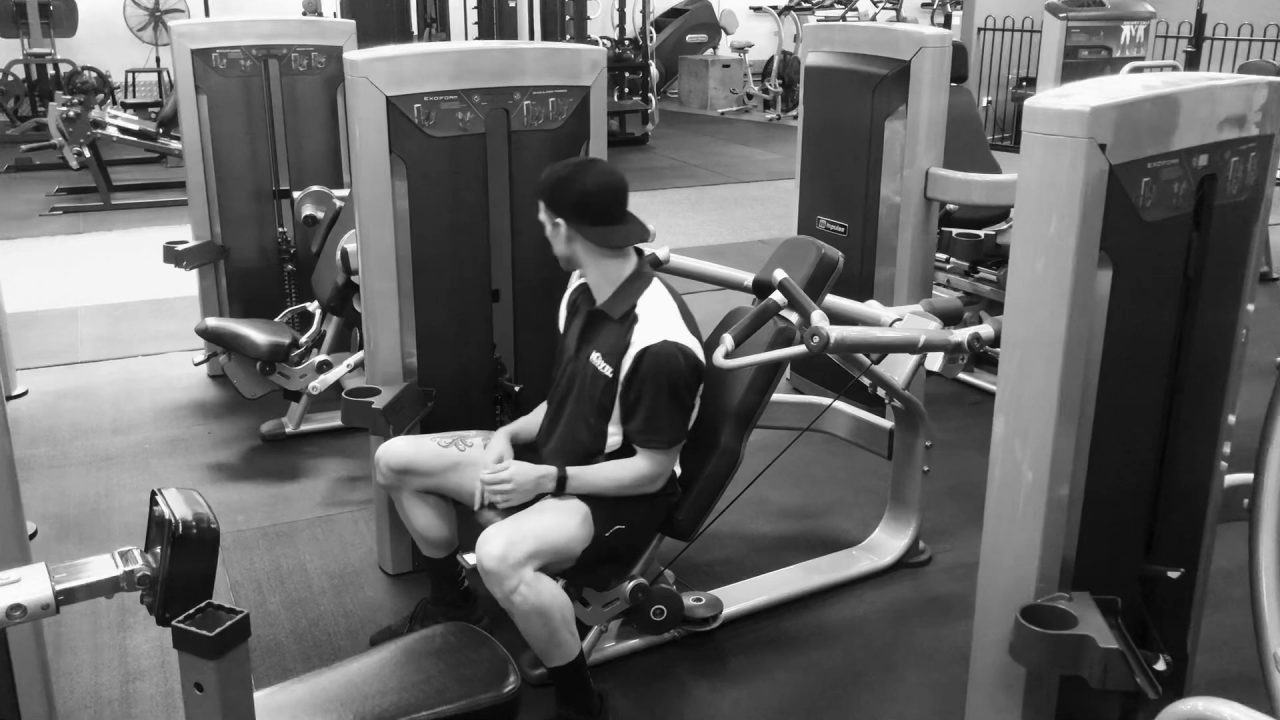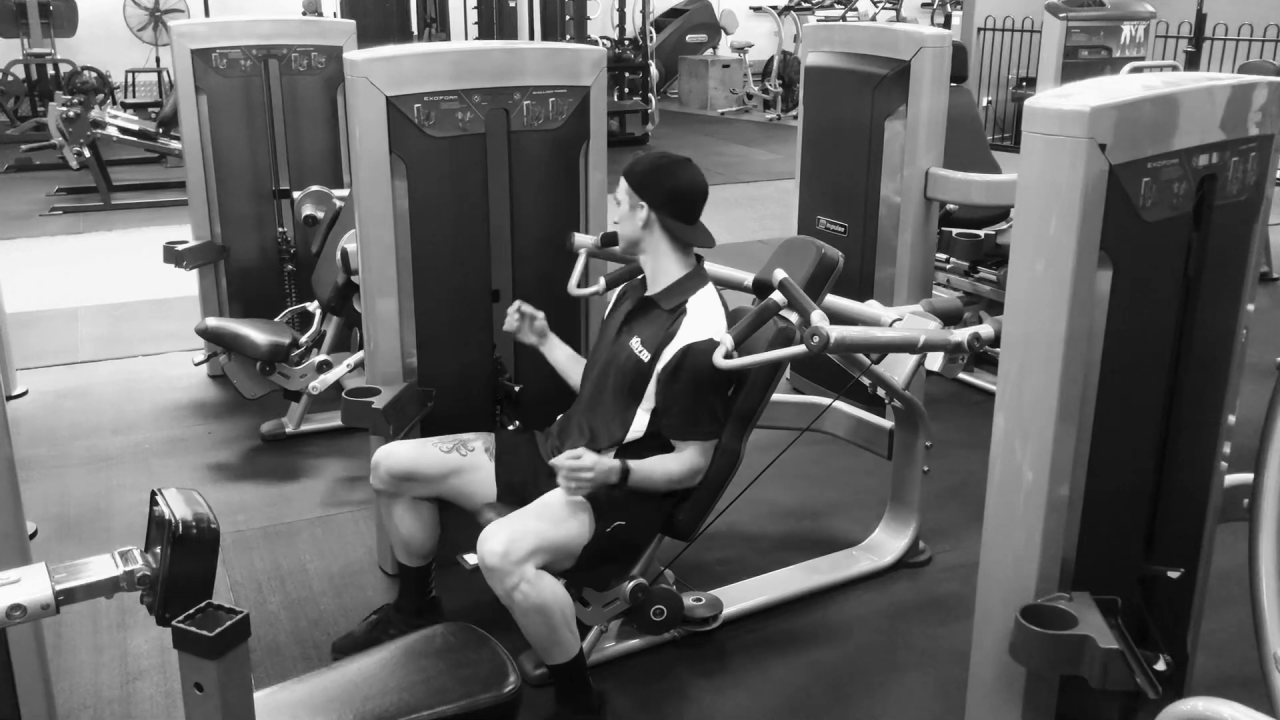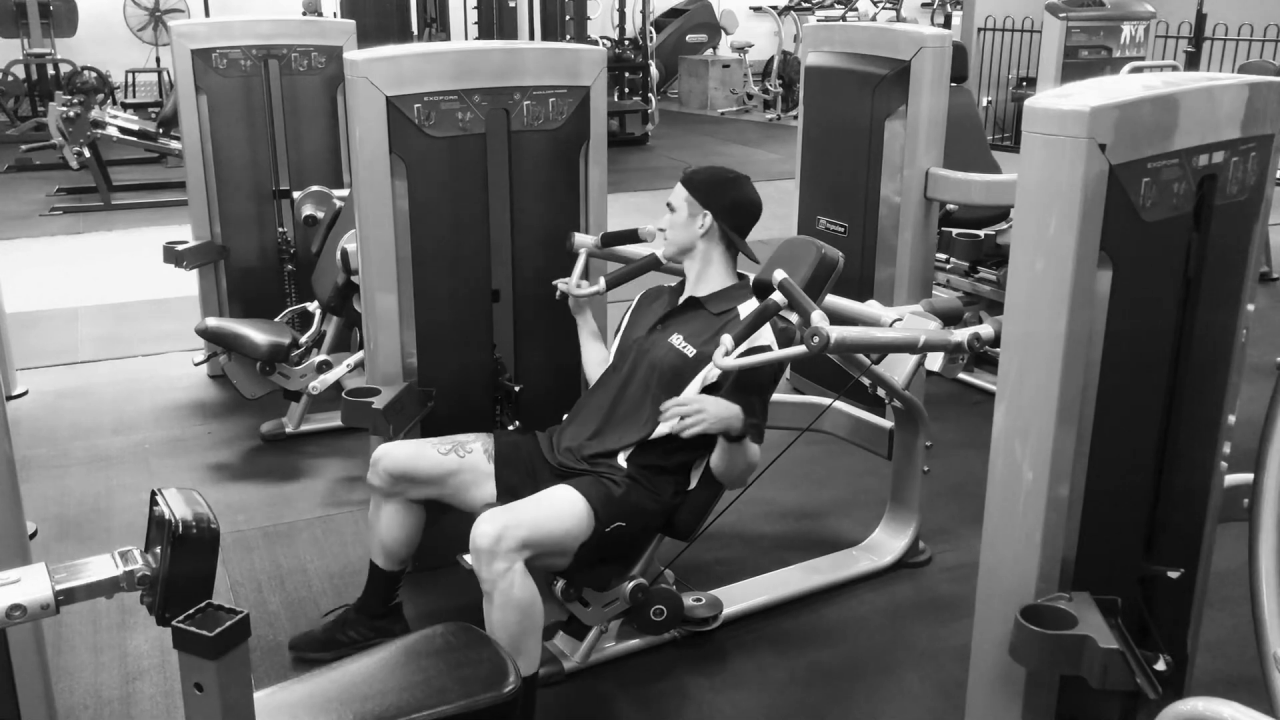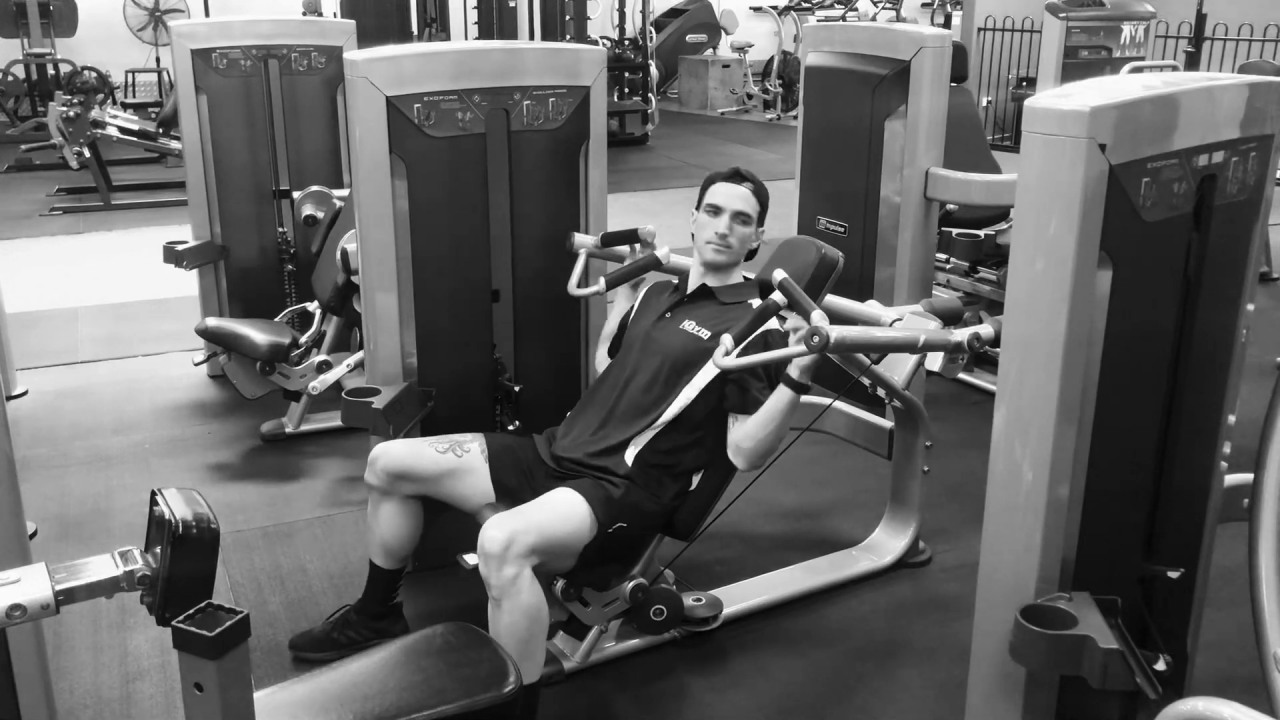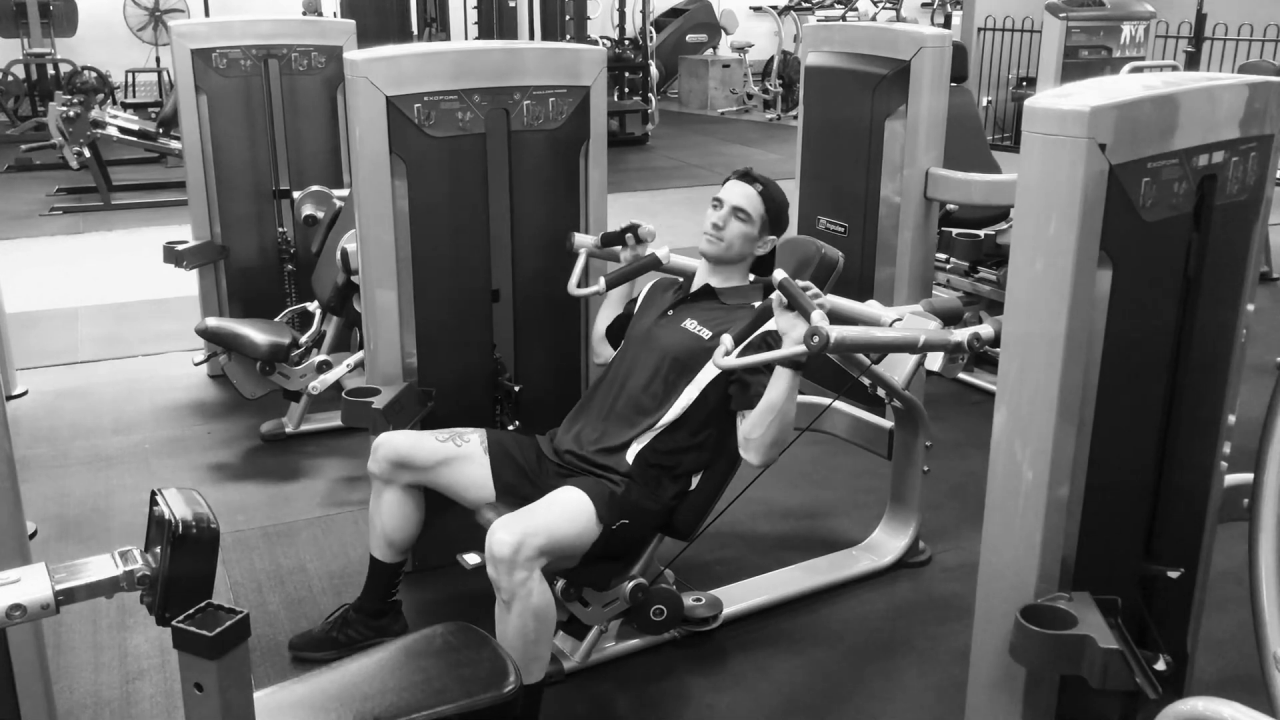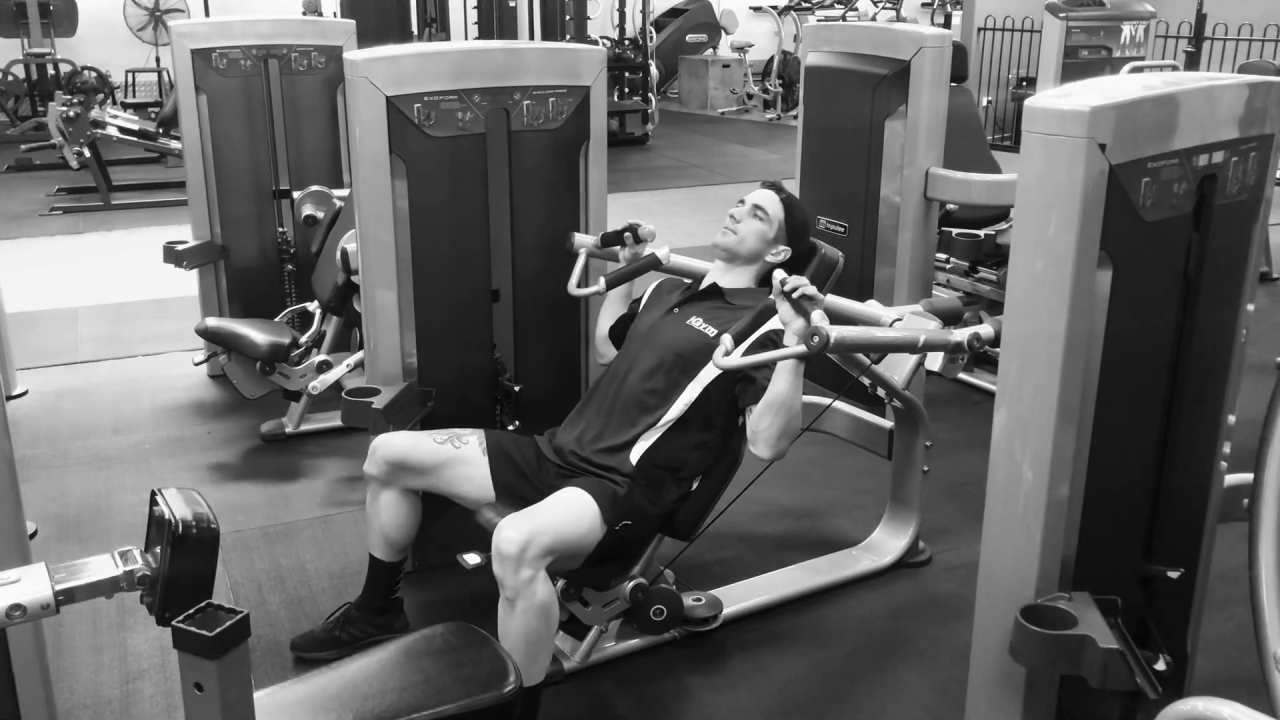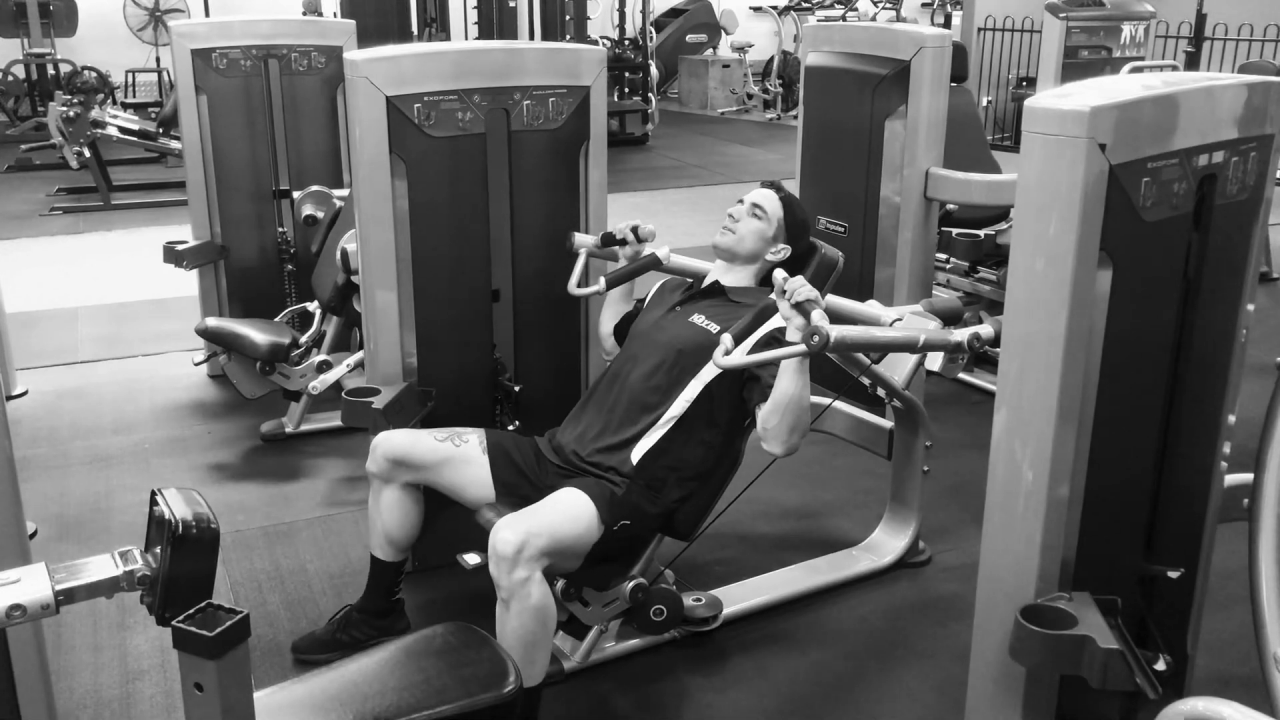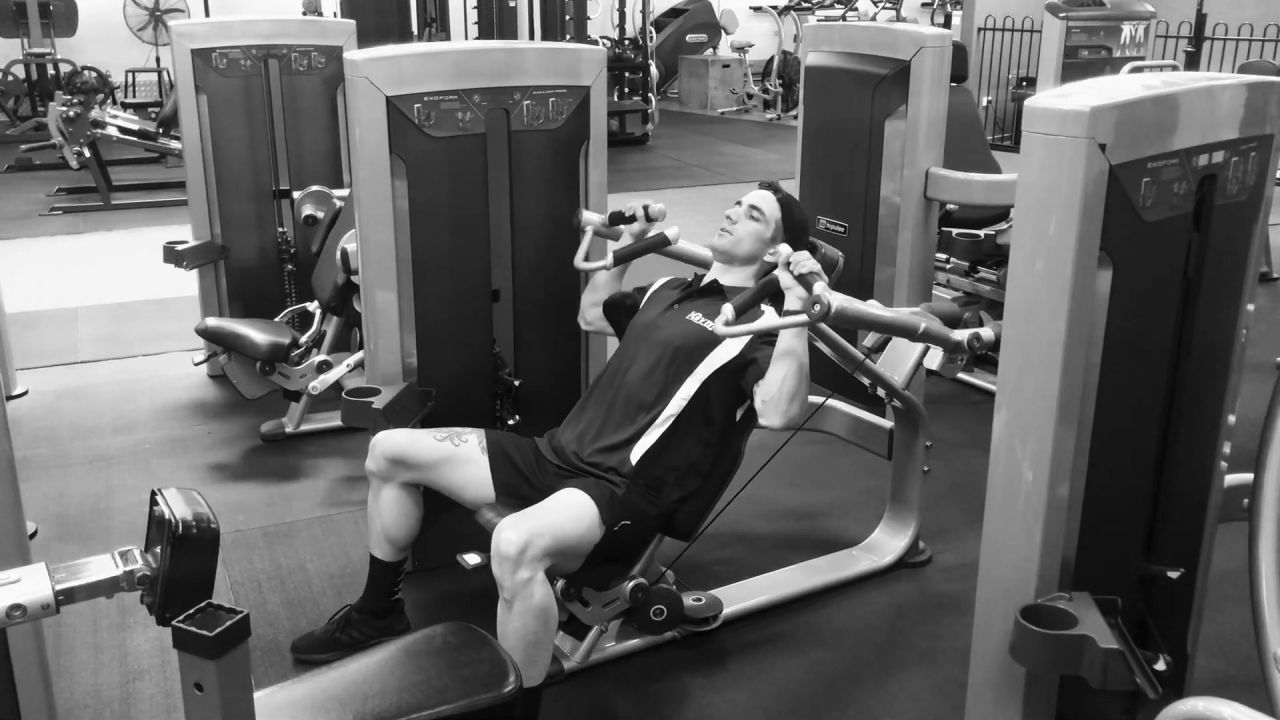
dt=0.5s
person 1, frame 1
left shoulder: (659, 343)
right shoulder: (582, 295)
left elbow: (651, 471)
left wrist: (547, 480)
right wrist: (509, 435)
left hip: (624, 493)
right hip: (556, 457)
left knee: (500, 553)
right knee: (395, 460)
right ankle: (452, 602)
person 1, frame 2
left shoulder: (699, 335)
right shoulder: (636, 292)
left elbow: (691, 464)
left wrist: (613, 474)
right wrist: (543, 340)
left hip: (627, 489)
right hip: (559, 450)
left knee: (503, 551)
right knee: (391, 465)
right ankle: (415, 609)
person 1, frame 3
left shoulder: (747, 337)
right shoulder: (658, 299)
left elbow: (734, 475)
left wrist: (732, 426)
right wrist: (583, 317)
left hip: (630, 489)
right hip: (563, 450)
left knee: (495, 538)
right knee: (392, 465)
right ankle: (376, 615)
person 1, frame 4
left shoulder: (754, 326)
right shoulder: (661, 292)
left elbow: (744, 452)
left wrist: (795, 378)
right wrist: (628, 285)
left hip: (627, 487)
right hip: (558, 452)
left knee: (503, 542)
right knee: (389, 463)
right ankle: (377, 615)
person 1, frame 5
left shoulder: (754, 325)
right shoulder: (664, 290)
left elbow: (757, 448)
left wrist: (792, 355)
right wrist: (626, 270)
left hip: (627, 487)
right hip: (559, 453)
left knee: (511, 546)
right knee: (392, 453)
right ankle: (376, 613)
person 1, frame 6
left shoulder: (761, 325)
right shoulder: (670, 290)
left elbow: (768, 442)
left wrist: (795, 341)
right wrist: (626, 267)
left hip: (627, 486)
right hip: (559, 452)
left knee: (518, 544)
right knee: (389, 454)
right ankle: (377, 611)
person 1, frame 7
left shoulder: (761, 325)
right shoulder: (675, 291)
left elbow: (779, 439)
left wrist: (798, 337)
right wrist: (626, 266)
left hip: (626, 488)
right hip: (559, 453)
left knee: (514, 545)
right knee: (391, 452)
right ankle: (378, 612)
person 1, frame 8
left shoulder: (760, 326)
right shoulder: (672, 290)
left elbow: (778, 415)
right elbow: (591, 314)
left wrist: (795, 309)
right wrist: (625, 244)
left hip: (624, 488)
right hip: (559, 453)
left knee: (517, 545)
right knee: (389, 452)
right ankle: (378, 614)
